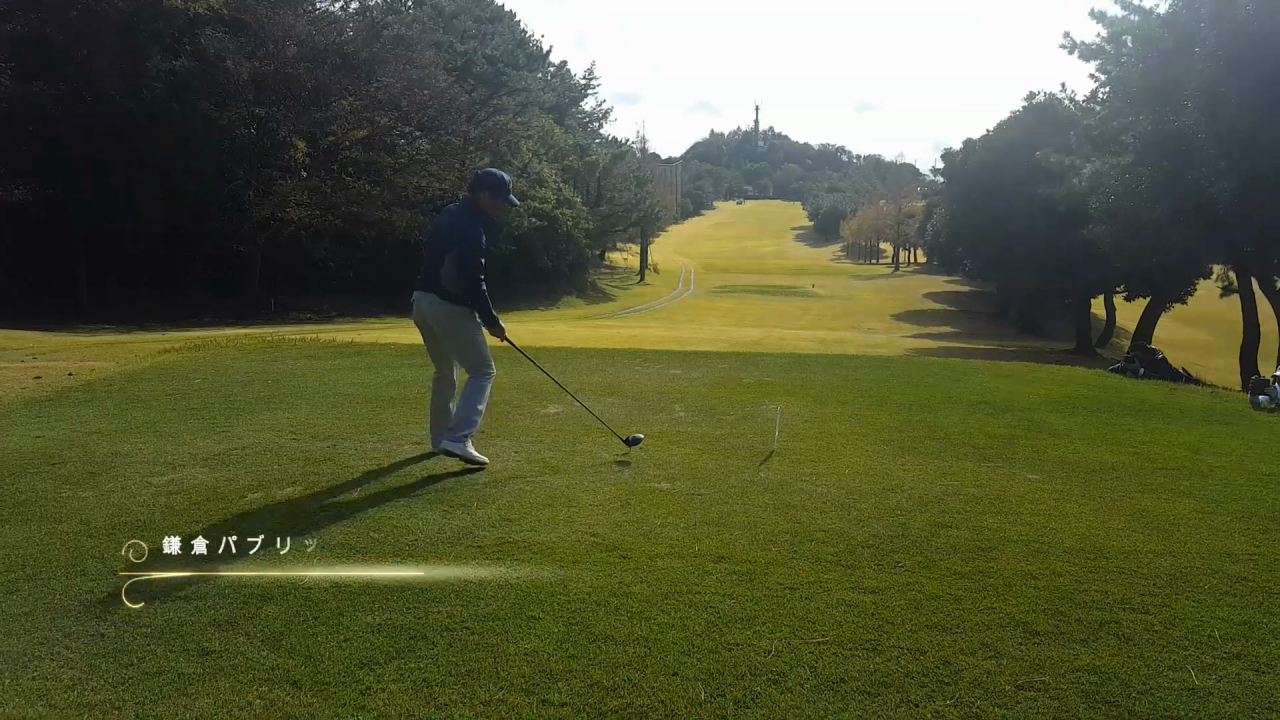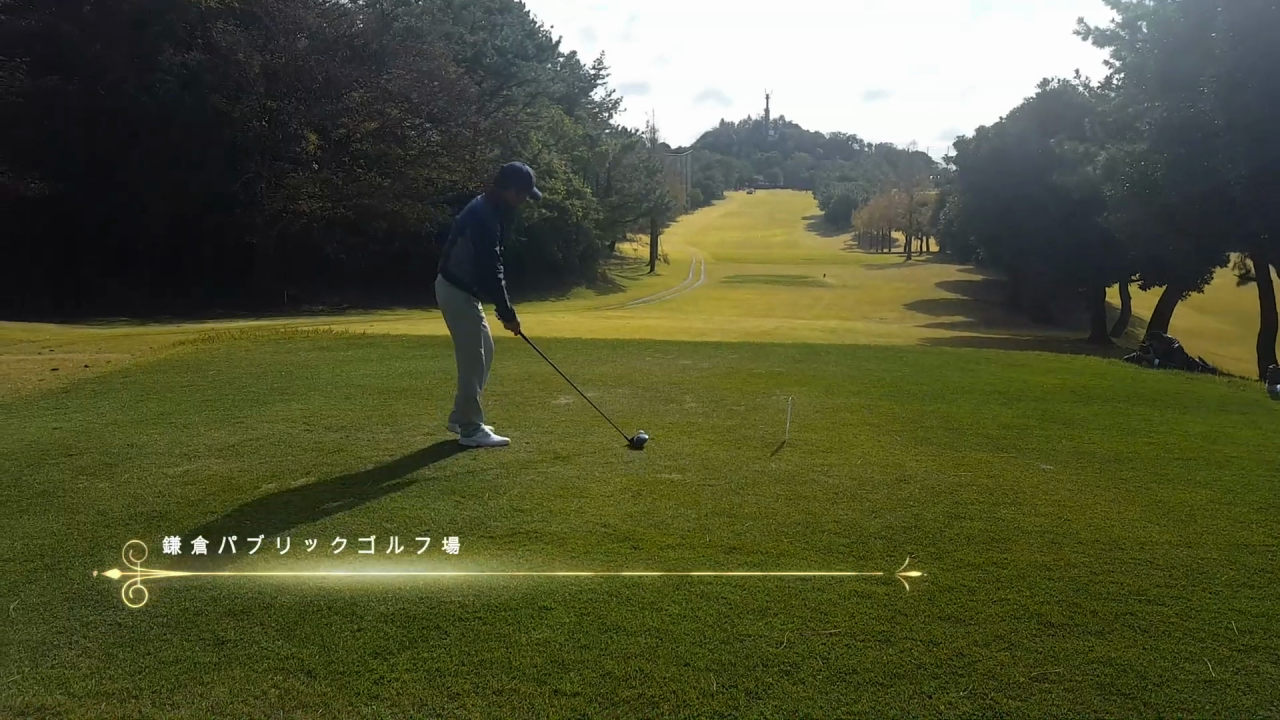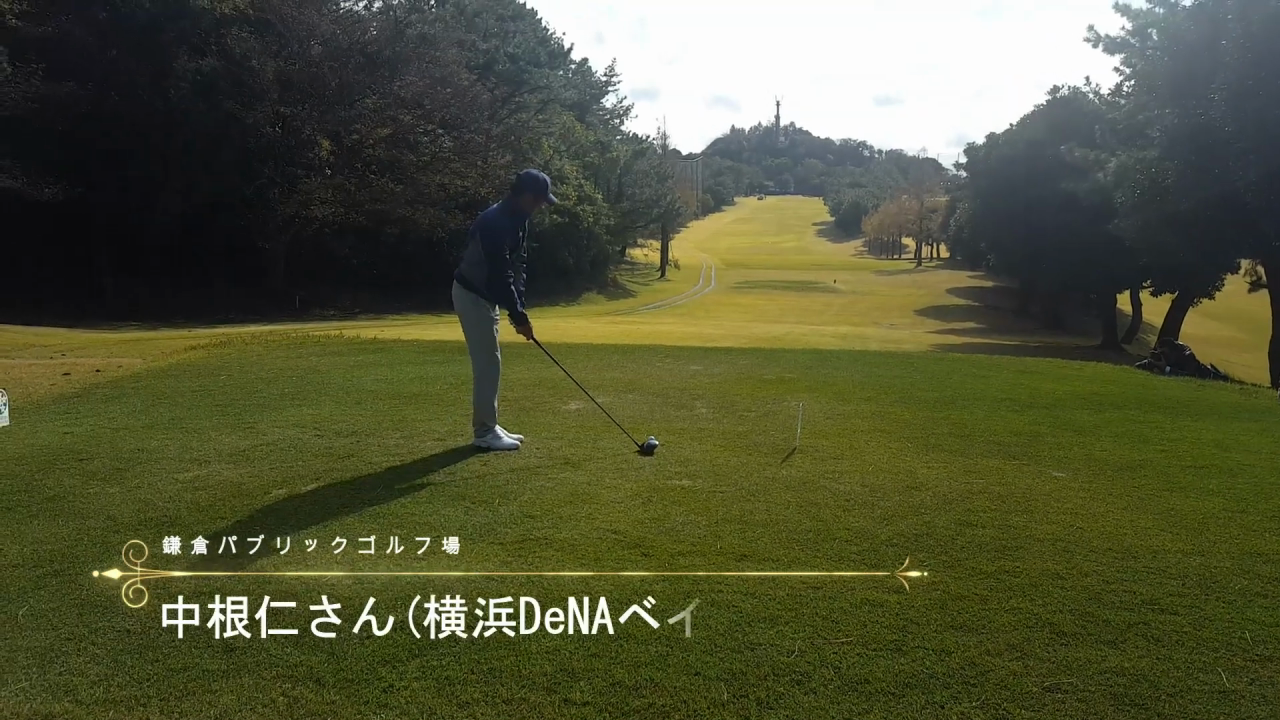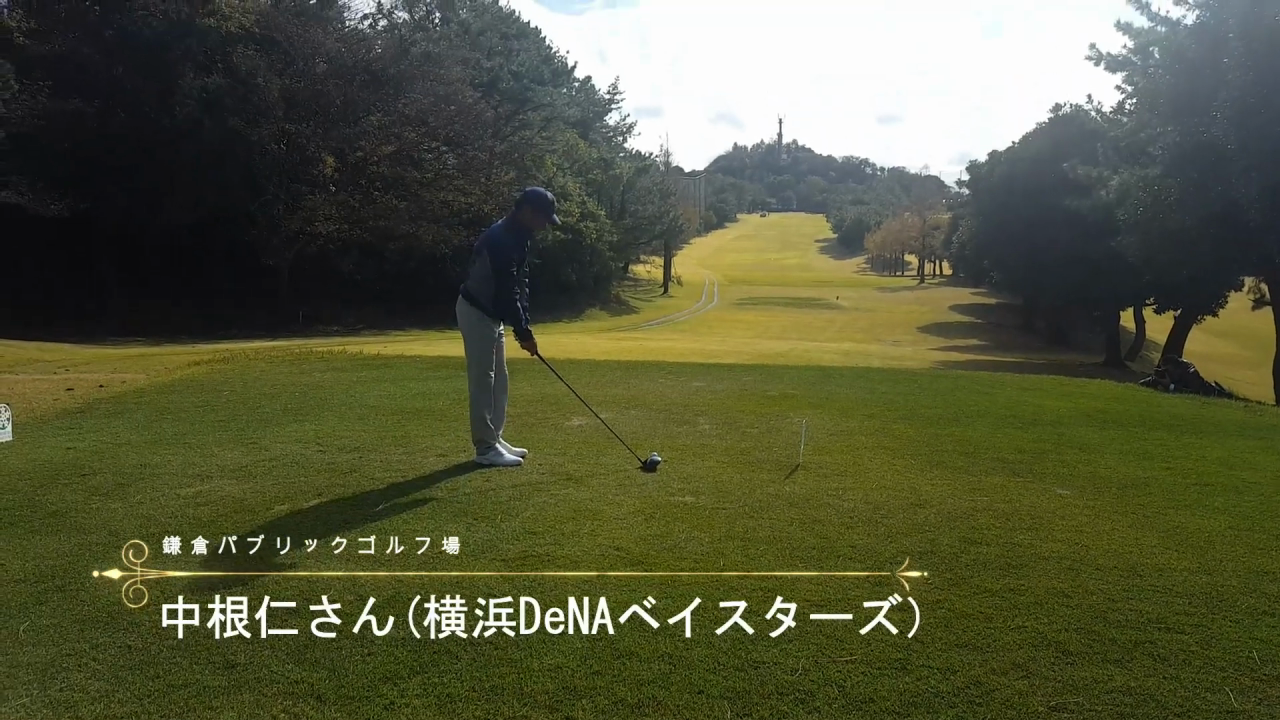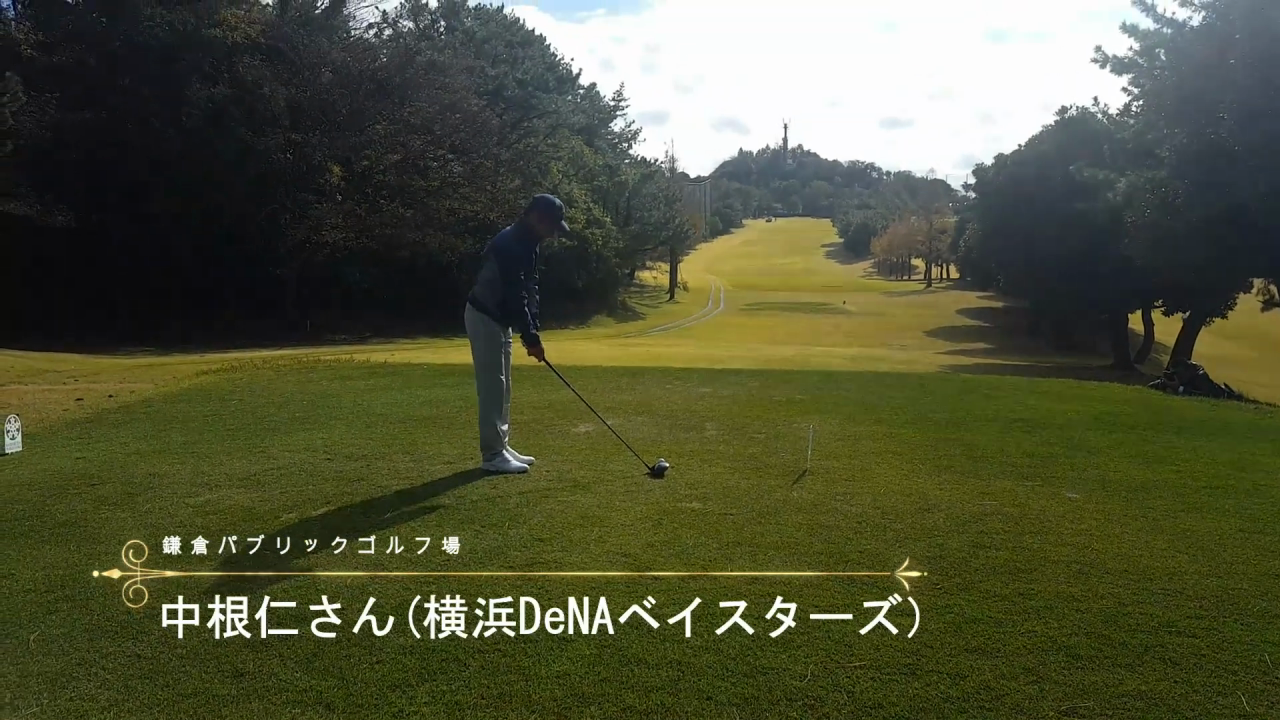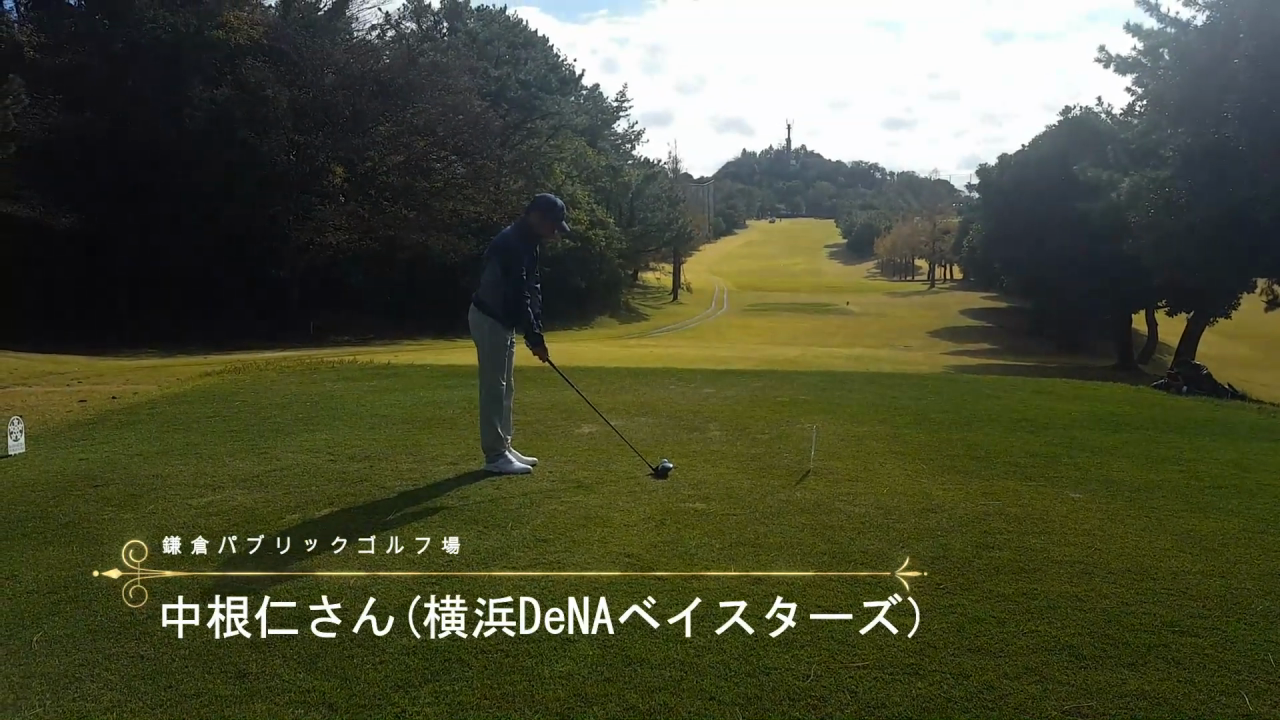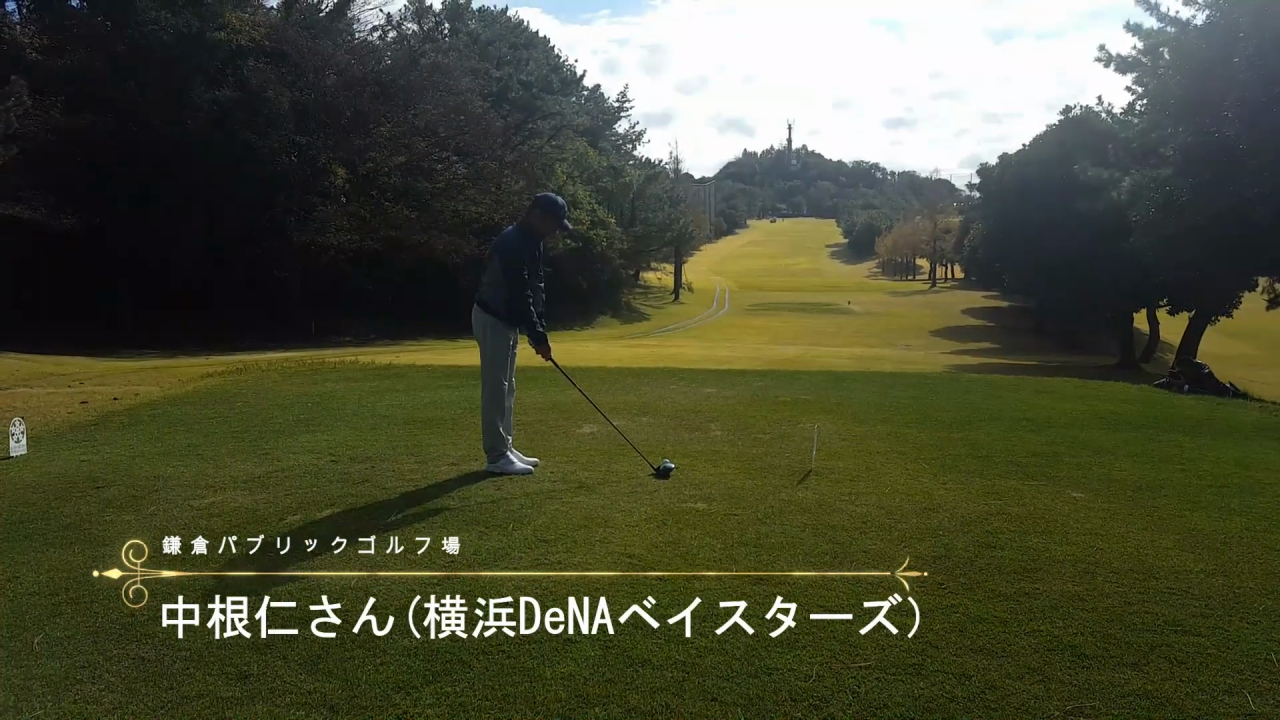
dt=0.5s
person 1, frame 1
left shoulder: (454, 215)
right shoulder: (469, 228)
right elbow: (473, 281)
left wrist: (484, 316)
right wrist: (491, 320)
left hip: (424, 301)
right hip: (447, 306)
left knee: (445, 371)
right knee: (482, 371)
left ankle: (442, 437)
right ankle: (456, 438)
person 1, frame 2
left shoulder: (489, 210)
right shoulder: (484, 217)
left elbow: (490, 266)
right elbow: (489, 270)
left wrist: (504, 308)
right wrist: (507, 313)
left hip: (461, 288)
right hip: (457, 291)
left knee: (483, 352)
right knee: (472, 360)
left ankle: (462, 417)
right ankle: (470, 429)
person 1, frame 3
left shoulder: (517, 221)
right shoulder: (494, 222)
left elbow: (517, 267)
right elbow: (500, 274)
left wrist: (520, 308)
right wrist: (518, 315)
left hip: (486, 296)
right hip: (472, 294)
left knee: (491, 362)
right knee: (486, 362)
left ankle: (490, 426)
right ankle: (484, 431)
person 1, frame 4
left shoulder: (518, 236)
right shoulder: (501, 239)
left elbow: (519, 284)
right elbow: (506, 290)
left wrist: (524, 324)
right wrist: (523, 331)
left hip: (492, 312)
right hip: (476, 311)
left knee: (498, 379)
right knee: (483, 379)
left ankle: (494, 439)
right ankle: (485, 447)
person 1, frame 5
left shoulder: (528, 243)
right shoulder: (509, 244)
left elbow: (530, 289)
right elbow: (515, 295)
left wrist: (533, 332)
right wrist: (531, 337)
left hip: (499, 319)
right hip: (484, 317)
left knee: (501, 385)
right knee: (492, 385)
left ankle: (501, 446)
right ankle: (492, 453)
person 1, frame 6
left shoulder: (528, 243)
right shoulder: (510, 243)
left elbow: (531, 289)
right elbow: (517, 295)
left wrist: (536, 331)
right wrist: (534, 337)
left hip: (503, 321)
right hip: (489, 319)
left knee: (505, 387)
right knee: (494, 387)
left ankle: (504, 448)
right ankle: (495, 456)
person 1, frame 7
left shoulder: (532, 242)
right shoulder: (512, 243)
left elbow: (535, 288)
right elbow: (519, 294)
left wrist: (539, 329)
right wrist: (537, 335)
left hip: (506, 320)
right hip: (492, 319)
left knee: (506, 387)
right knee: (496, 387)
left ankle: (505, 448)
right ankle: (496, 456)
